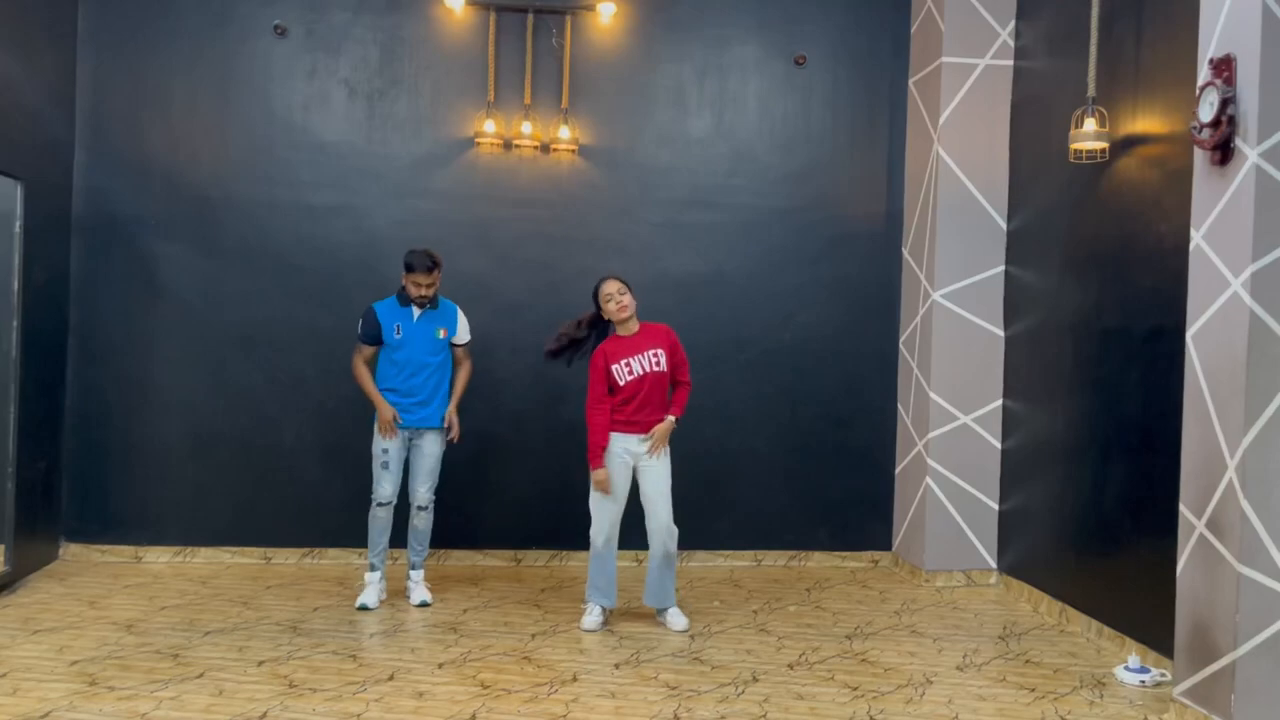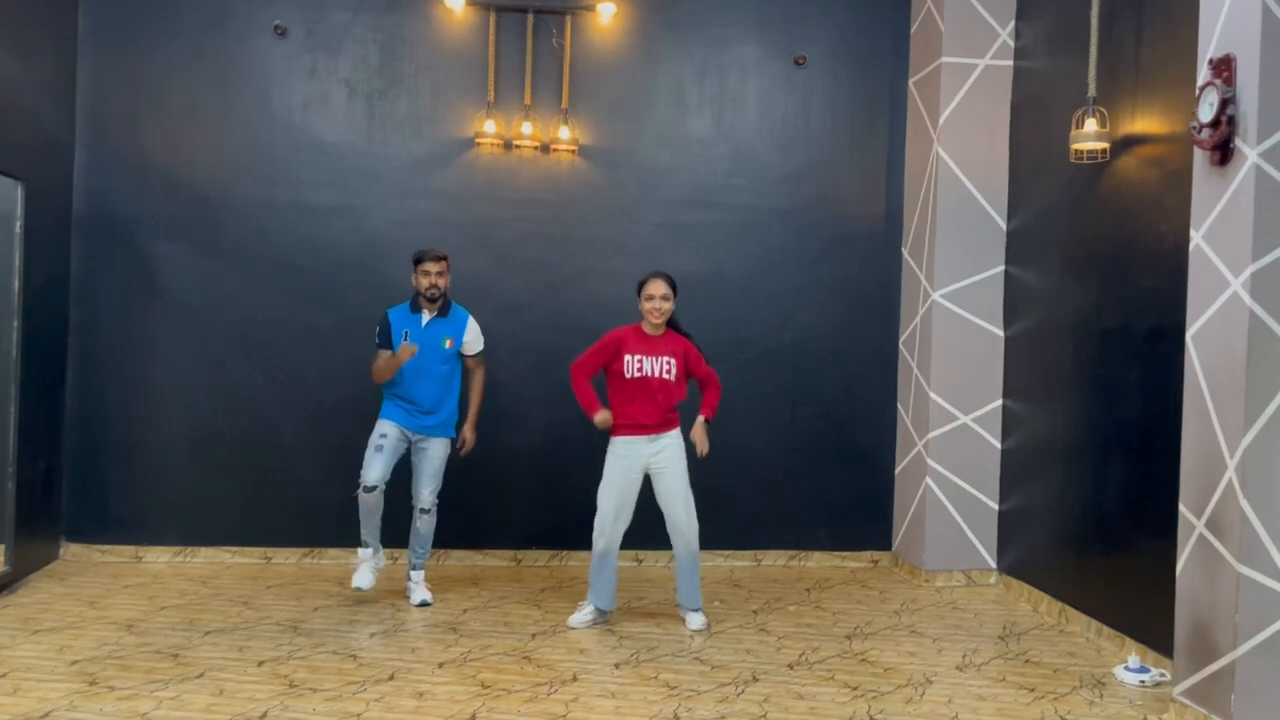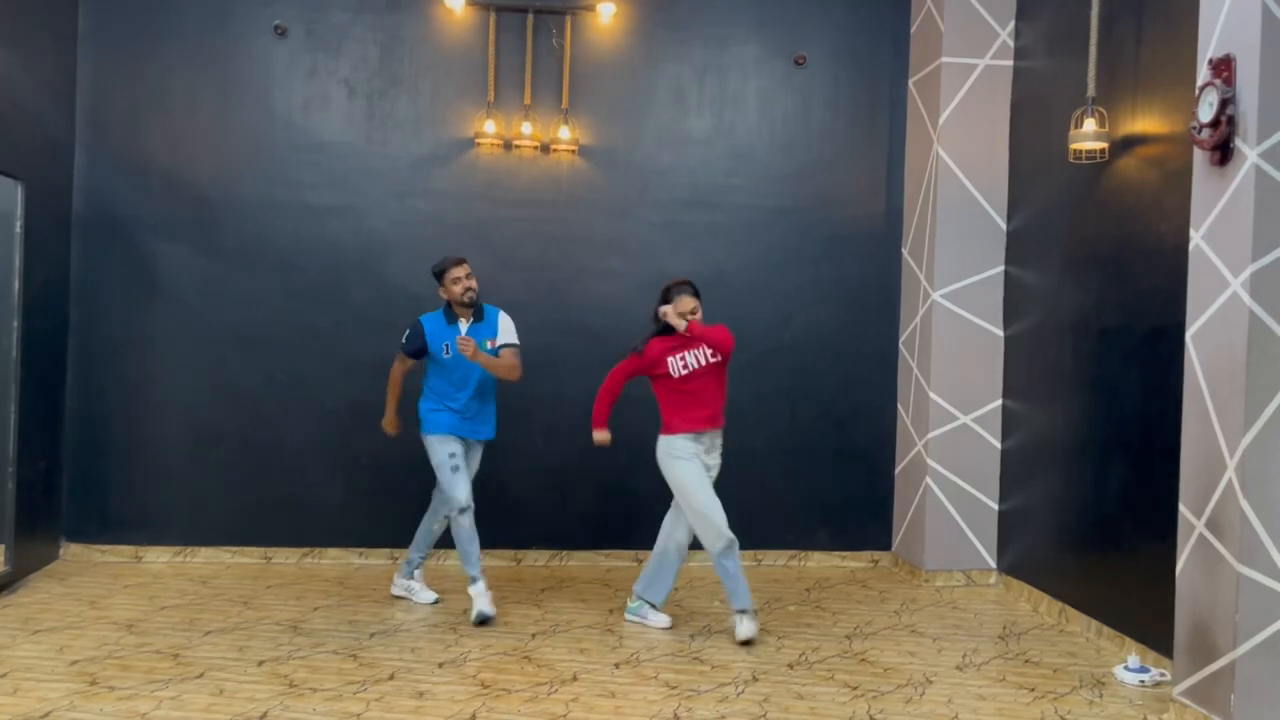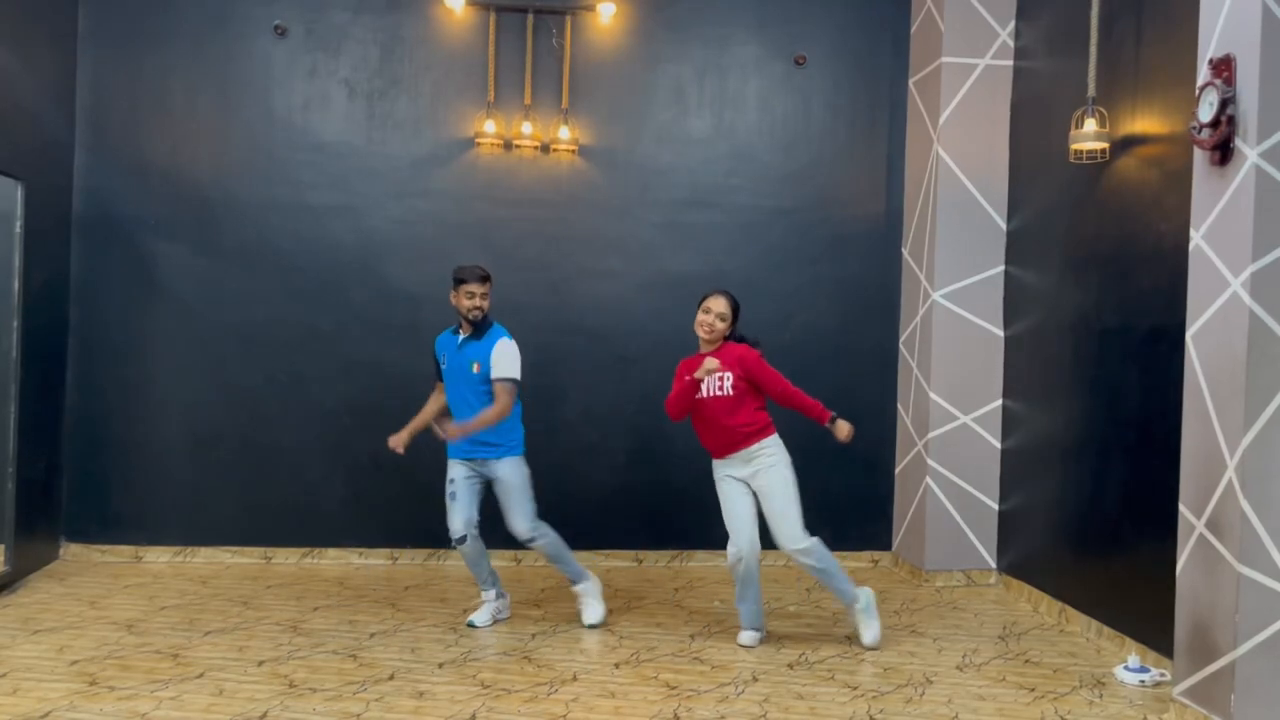
dt=0.7s
person 1, frame 1
left shoulder: (453, 315)
right shoulder: (378, 313)
left elbow: (463, 362)
right elbow: (361, 362)
left wrist: (453, 406)
right wrist: (379, 404)
left hip: (432, 424)
right hip: (392, 420)
left knee: (423, 500)
right knee: (384, 496)
left ankle: (416, 576)
right ankle: (375, 577)
person 1, frame 2
left shoulder: (464, 323)
right shoulder: (393, 318)
left elbow: (476, 371)
right elbow: (379, 373)
left wrist: (470, 422)
right wrist: (398, 359)
left hip: (437, 428)
right hip: (395, 417)
left knee: (425, 502)
right knee: (370, 482)
left ankle: (416, 577)
right ankle: (370, 551)
person 1, frame 3
left shoulder: (498, 320)
right shoulder: (425, 327)
left elbow: (513, 371)
right elbow: (400, 367)
left wrist: (478, 355)
right wrist: (390, 413)
left hip: (478, 429)
right hip: (441, 427)
left knee: (444, 505)
right knee: (461, 502)
left ankle: (407, 577)
right ankle: (479, 590)
person 1, frame 4
left shoulder: (501, 344)
right shoulder: (444, 342)
left elbow: (505, 404)
left wrist: (463, 429)
right wrist: (407, 432)
left hip: (503, 452)
right hip: (461, 456)
left knee: (524, 529)
right knee: (460, 531)
left ankle: (584, 584)
right ankle: (494, 598)
person 2, frame 1
left shoulder: (663, 336)
right shoulder: (602, 353)
left elbow: (682, 382)
right elbow: (597, 410)
left wrist: (670, 420)
right wrist: (597, 462)
left hip: (652, 441)
right hip: (614, 443)
left knee: (662, 526)
right knee: (604, 527)
left ankle: (664, 603)
right ankle: (597, 603)
person 2, frame 2
left shoulder: (682, 347)
right shoulder: (619, 339)
left elbow: (711, 383)
right elbow: (579, 371)
left wrist: (702, 420)
right wrist: (595, 410)
left hip: (667, 444)
right hip: (624, 446)
left knee: (685, 527)
right knee: (607, 525)
left ankle: (691, 605)
right ankle: (598, 604)
person 2, frame 3
left shoulder: (717, 336)
right shoulder: (657, 348)
left elbow: (725, 345)
right elbow: (617, 376)
left wrist: (687, 328)
right wrist: (599, 422)
left hip: (711, 444)
right hip: (678, 445)
left knee: (679, 530)
right knee: (713, 524)
left ankle: (642, 604)
right ankle: (742, 610)
person 2, frame 4
left shoulder: (743, 356)
right shoulder: (686, 368)
left elbow: (785, 391)
right elbow: (674, 411)
left wrist: (831, 420)
right wrist: (696, 377)
left hip: (765, 455)
right hip: (726, 468)
left knee: (793, 540)
right knee: (743, 547)
left ankle: (856, 600)
right ankle: (751, 622)
